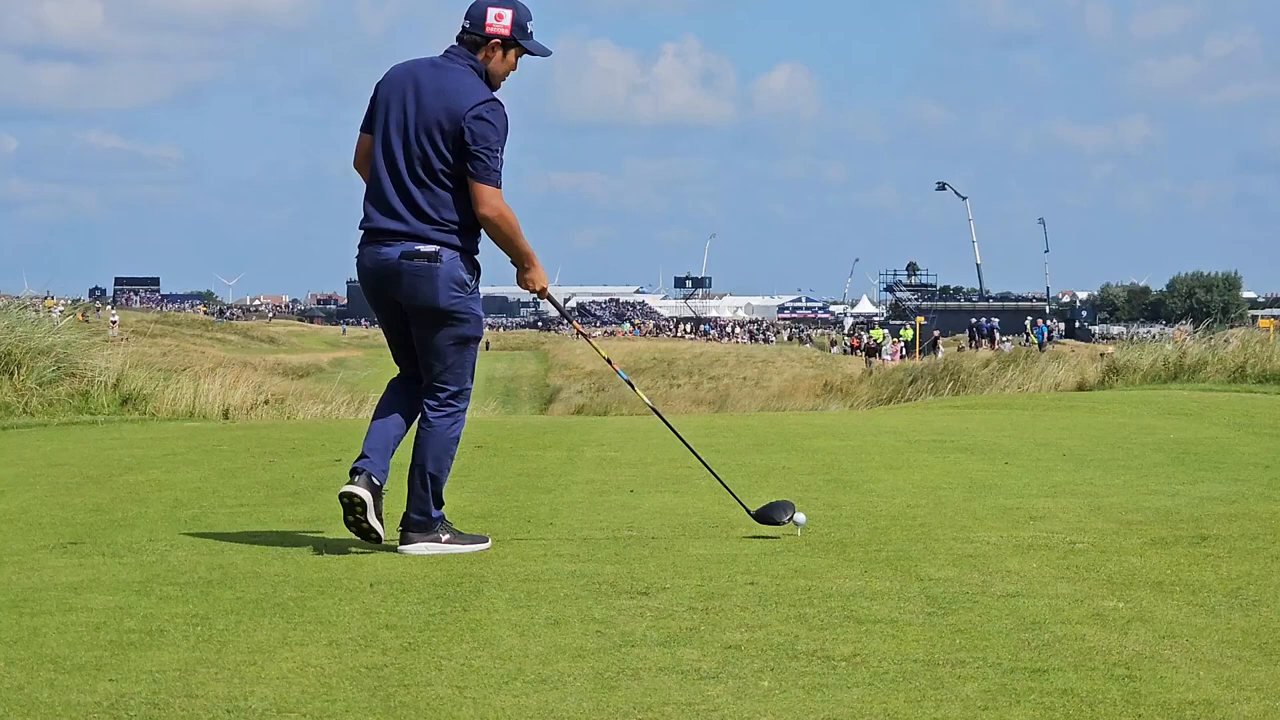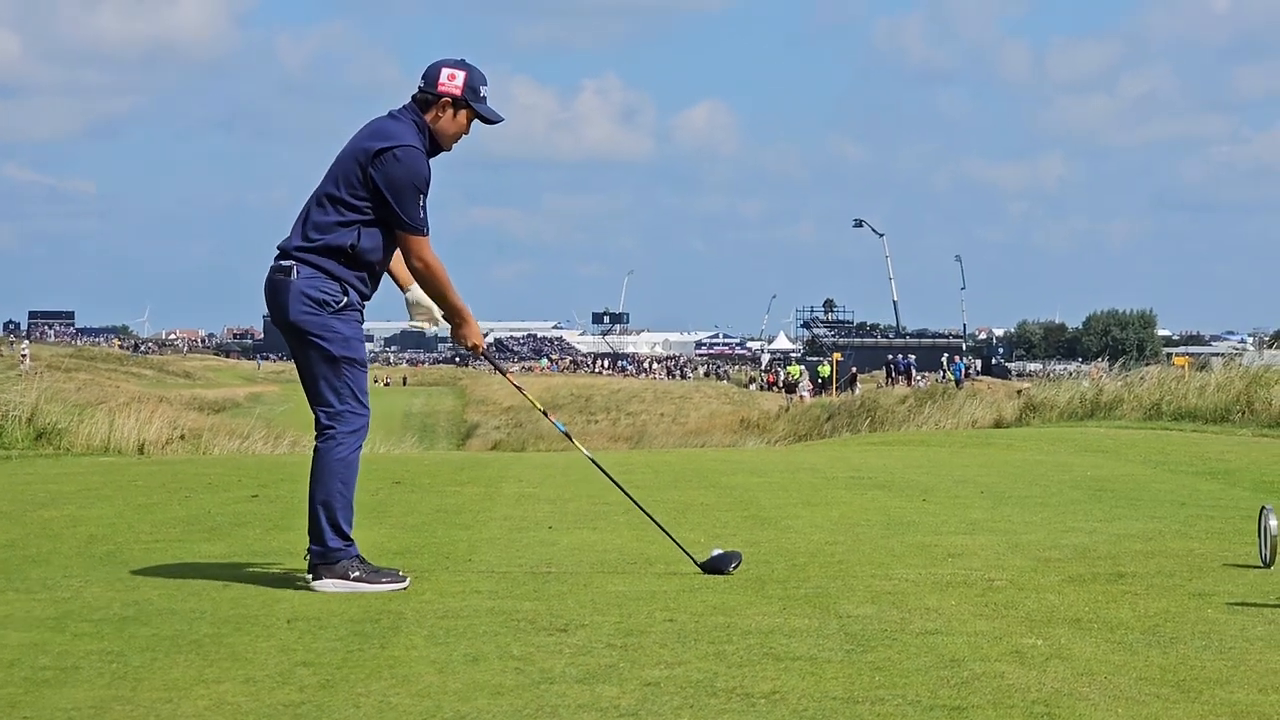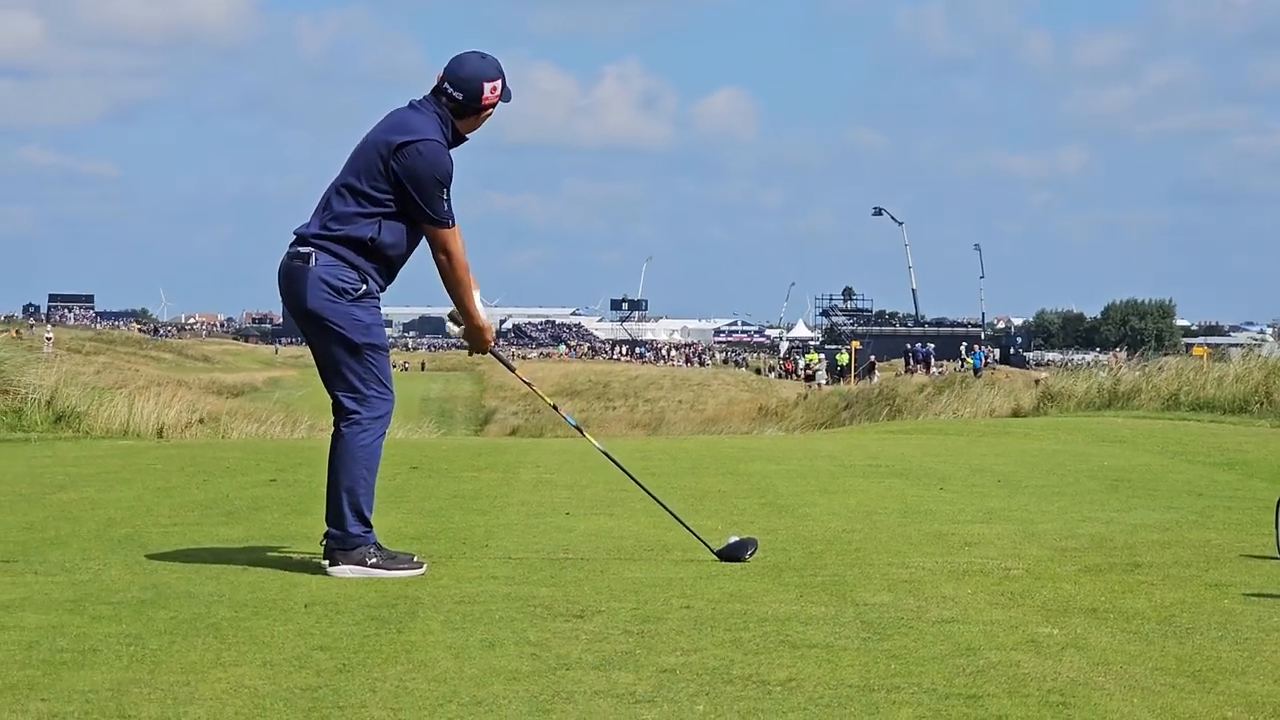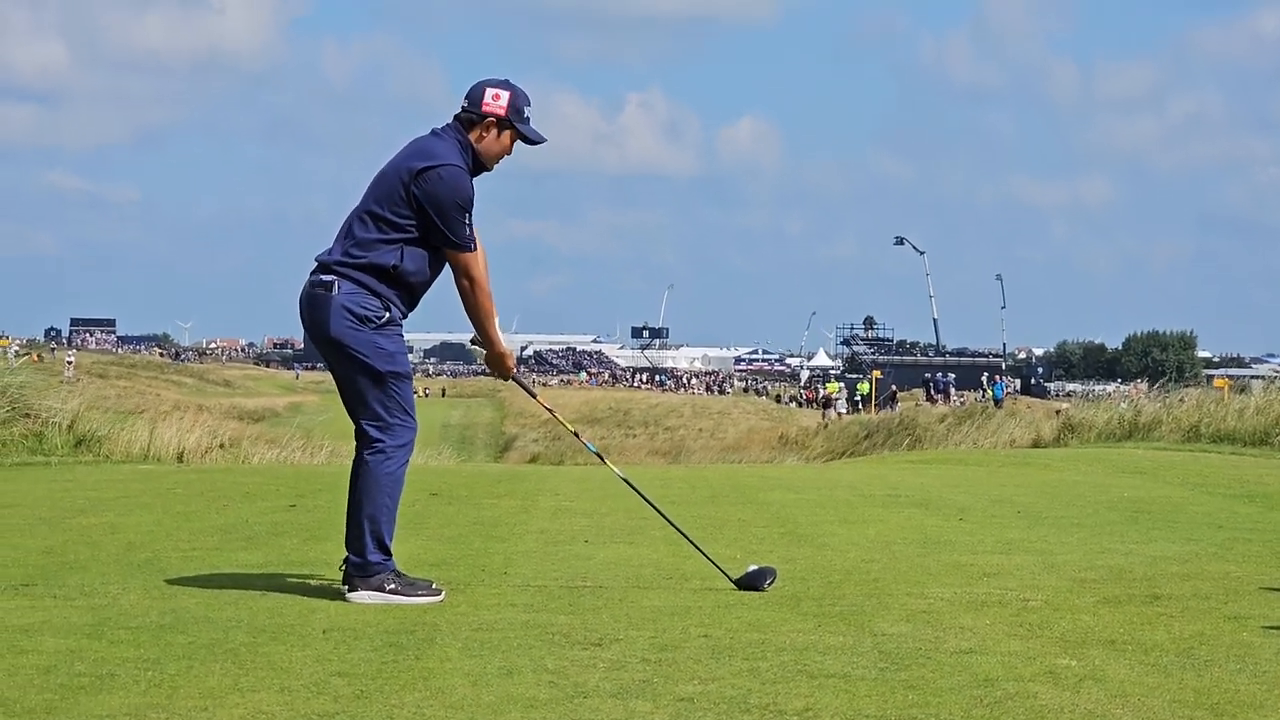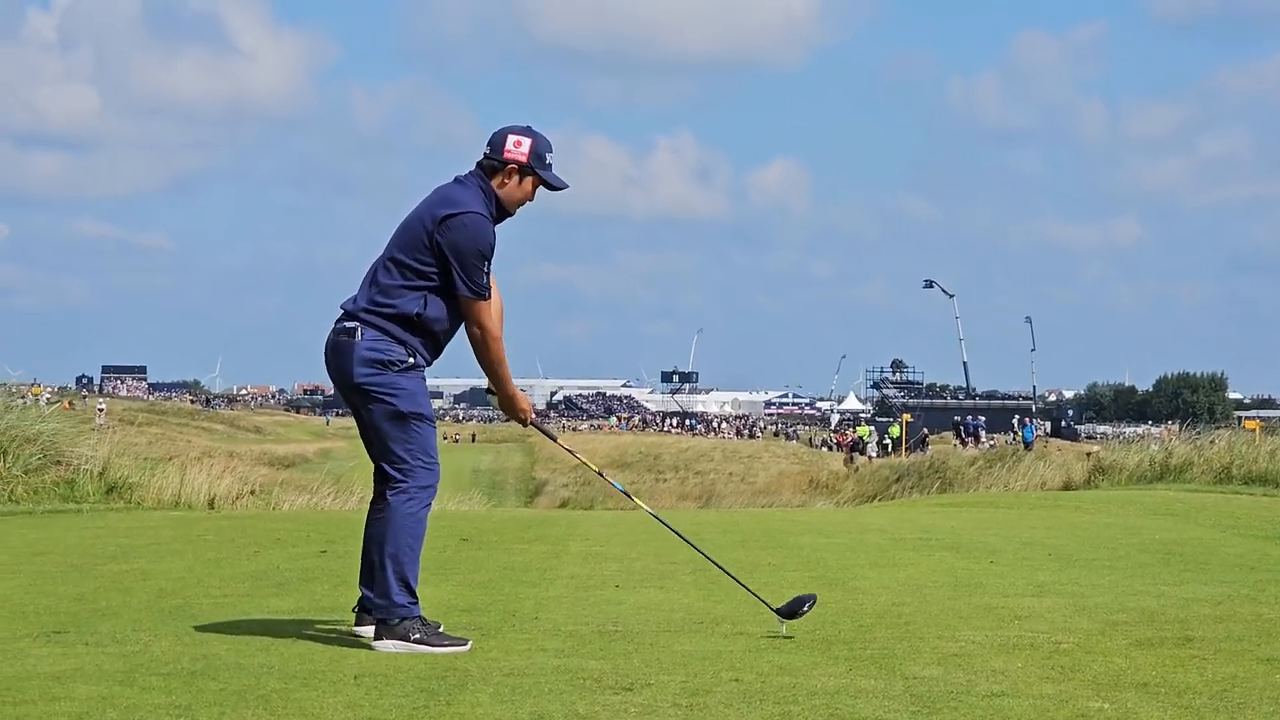
dt=1s
person 1, frame 1
left shoulder: (399, 76)
right shoulder: (482, 108)
left elbow: (363, 158)
right elbow: (489, 208)
right wrist: (529, 263)
left hip: (378, 254)
right hip: (437, 263)
left knee: (414, 379)
right knee: (447, 393)
left ankle: (364, 480)
right ankle: (423, 525)
person 1, frame 2
left shoulder: (389, 132)
right shoulder: (403, 153)
right elbow: (420, 255)
left wrist: (412, 291)
right wrist: (463, 319)
left hip: (302, 286)
right hip: (321, 291)
left knee: (340, 420)
right knee: (346, 419)
left ankle: (329, 551)
right ankle: (335, 560)
person 1, frame 3
left shoulder: (414, 123)
right shoulder: (424, 147)
left elbow: (446, 233)
right elbow: (446, 250)
left wrist: (473, 300)
right wrist: (474, 323)
left hip: (315, 275)
right hip: (338, 280)
left knee: (358, 407)
right knee: (369, 406)
left ankle: (345, 537)
right ankle: (352, 546)
person 1, frame 4
left shoulder: (436, 153)
right shoulder: (444, 172)
left elbow: (473, 250)
right elbow: (469, 274)
left wrist: (491, 337)
right wrist: (496, 348)
left hip: (334, 300)
right hip: (359, 307)
left knee: (380, 432)
right knee: (392, 433)
left ankle: (365, 561)
right ankle: (371, 573)
person 1, frame 5
left shoulder: (462, 201)
right shoulder: (468, 219)
left elbow: (489, 296)
right elbow: (482, 325)
left wrist: (504, 381)
right wrist: (509, 394)
left hip: (362, 350)
right hip: (383, 353)
left knee: (398, 476)
right knee: (415, 479)
left ankle: (375, 607)
right ankle: (398, 619)
